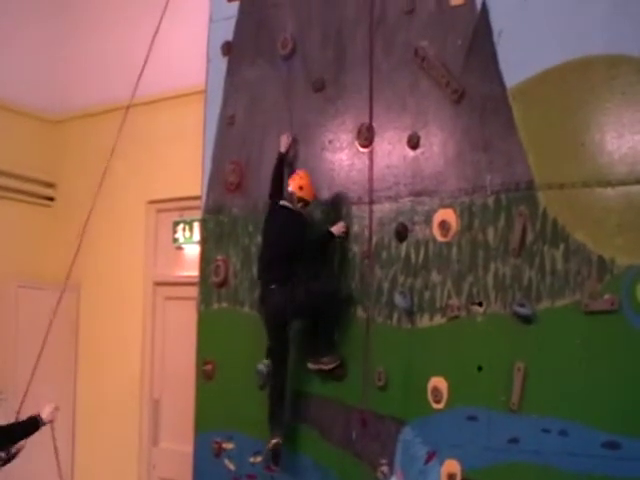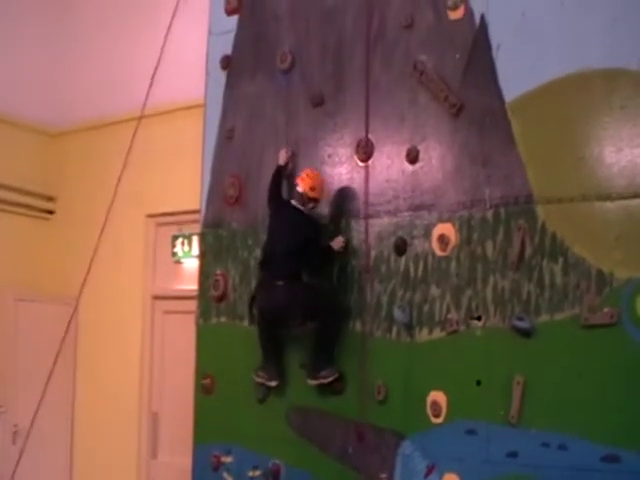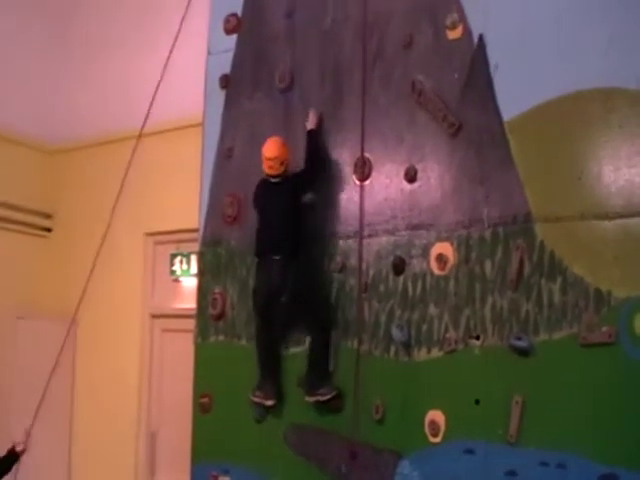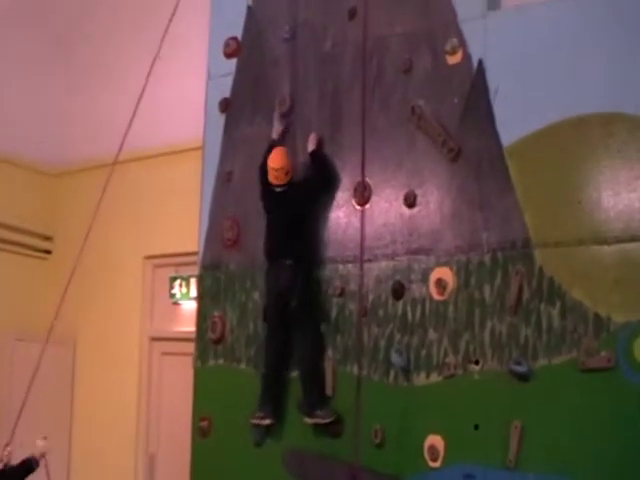
dt=0.7s
person 1, frame 1
left shoulder: (273, 213)
right shoulder: (296, 222)
left elbow: (275, 184)
right elbow: (308, 251)
left wrist: (282, 154)
right wrist: (331, 233)
left hip: (268, 297)
right hip: (287, 295)
left knee: (279, 364)
right knee: (328, 292)
left ankle: (275, 430)
right ankle: (321, 353)
person 1, frame 2
left shoulder: (278, 210)
right shoulder: (309, 225)
left elbow: (273, 192)
right elbow: (312, 263)
left wrist: (281, 166)
right wrist: (331, 248)
left hip: (266, 289)
right hip: (290, 291)
left knee: (267, 316)
right knee: (331, 310)
left ankle: (271, 367)
right ankle: (319, 368)
person 1, frame 3
left shoulder: (261, 190)
right shoulder: (292, 186)
right elbow: (317, 166)
right wrist: (312, 129)
left hip: (264, 267)
right hip: (287, 267)
left knee: (266, 327)
right knee: (318, 325)
left ankle: (268, 387)
right ankle: (316, 384)
person 1, frame 4
left shoulder: (268, 196)
right shoulder: (301, 193)
left elbow: (264, 167)
right elbow: (327, 179)
left wrist: (275, 137)
right wrist: (314, 150)
left hip: (275, 272)
right hip: (298, 272)
left knee: (275, 340)
right knee: (307, 338)
left ankle: (266, 407)
right ankle: (313, 406)
